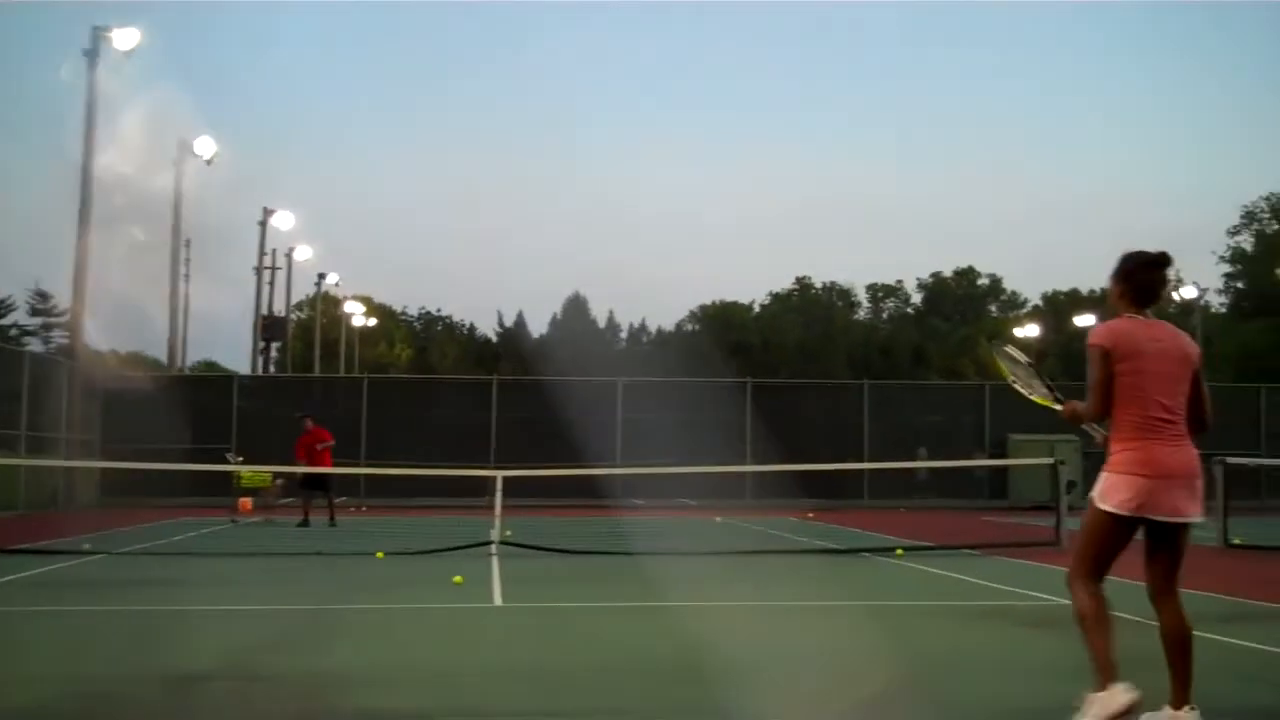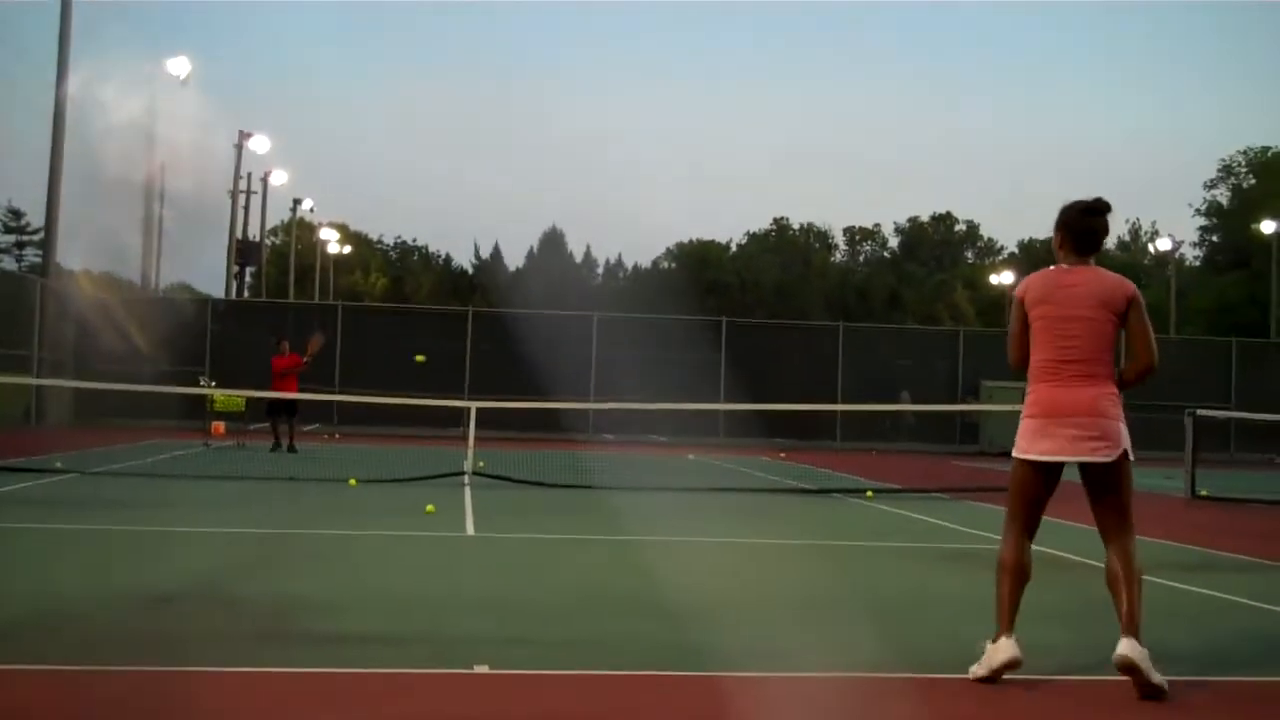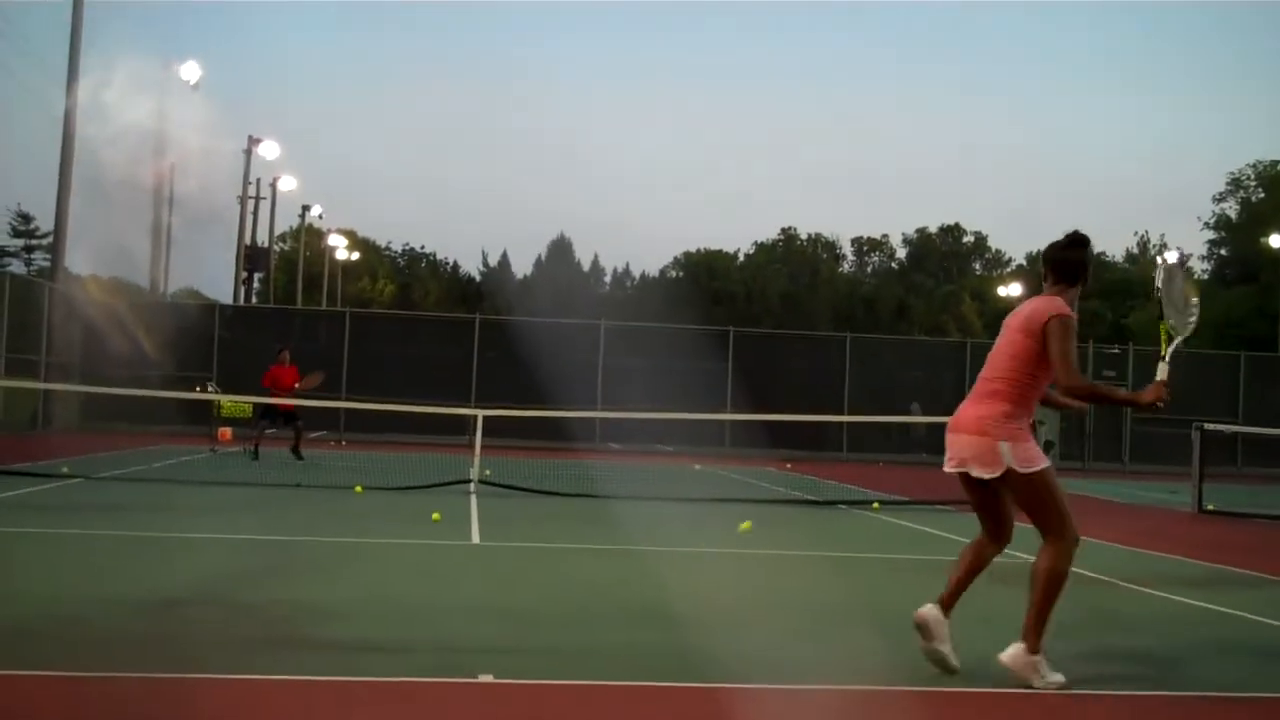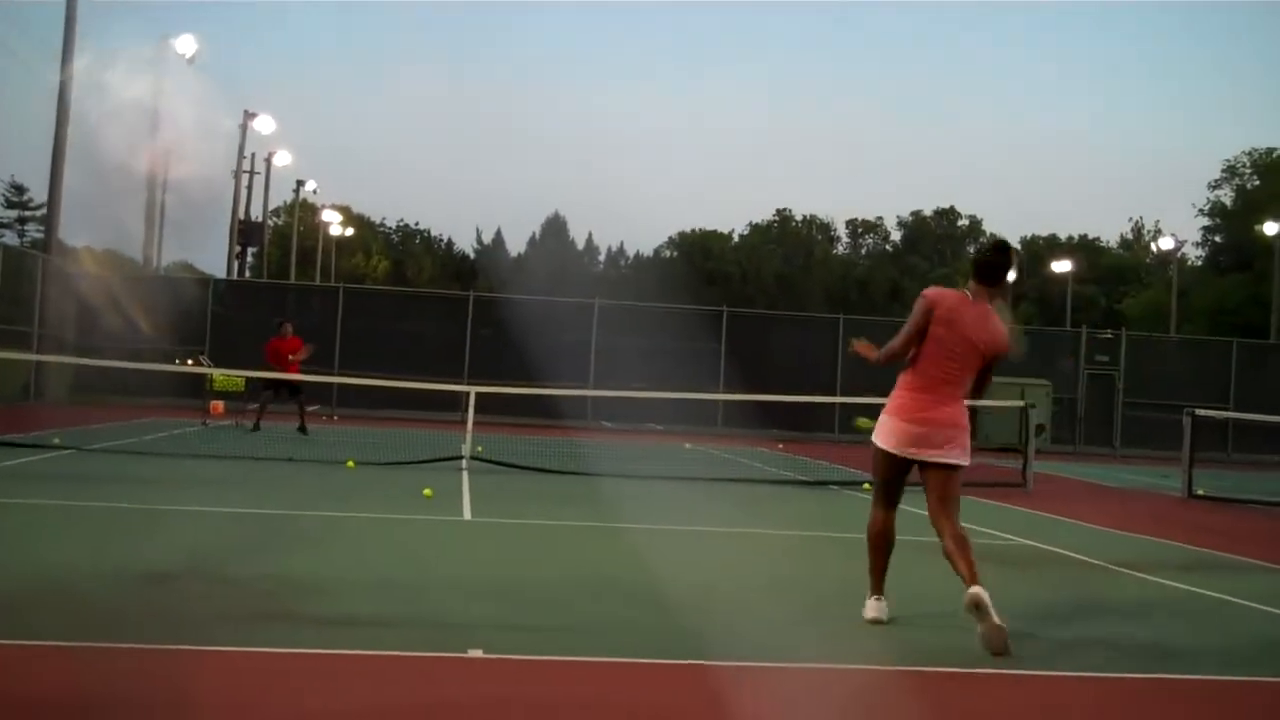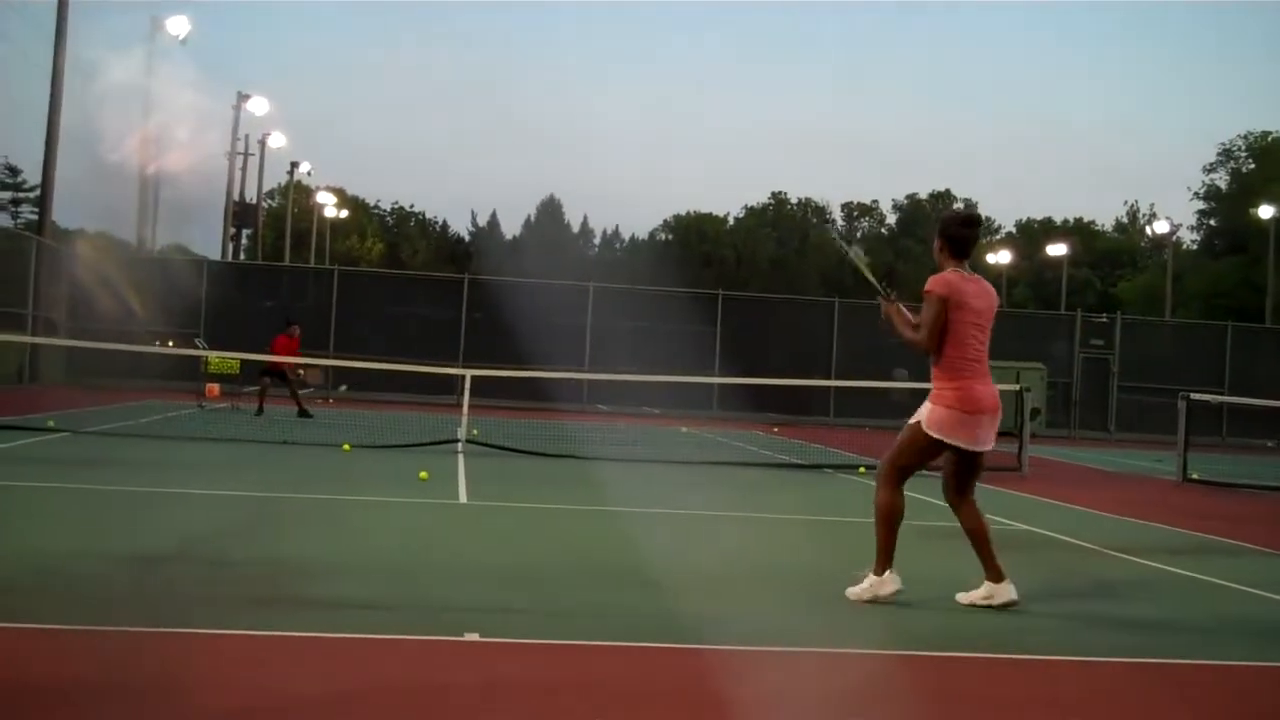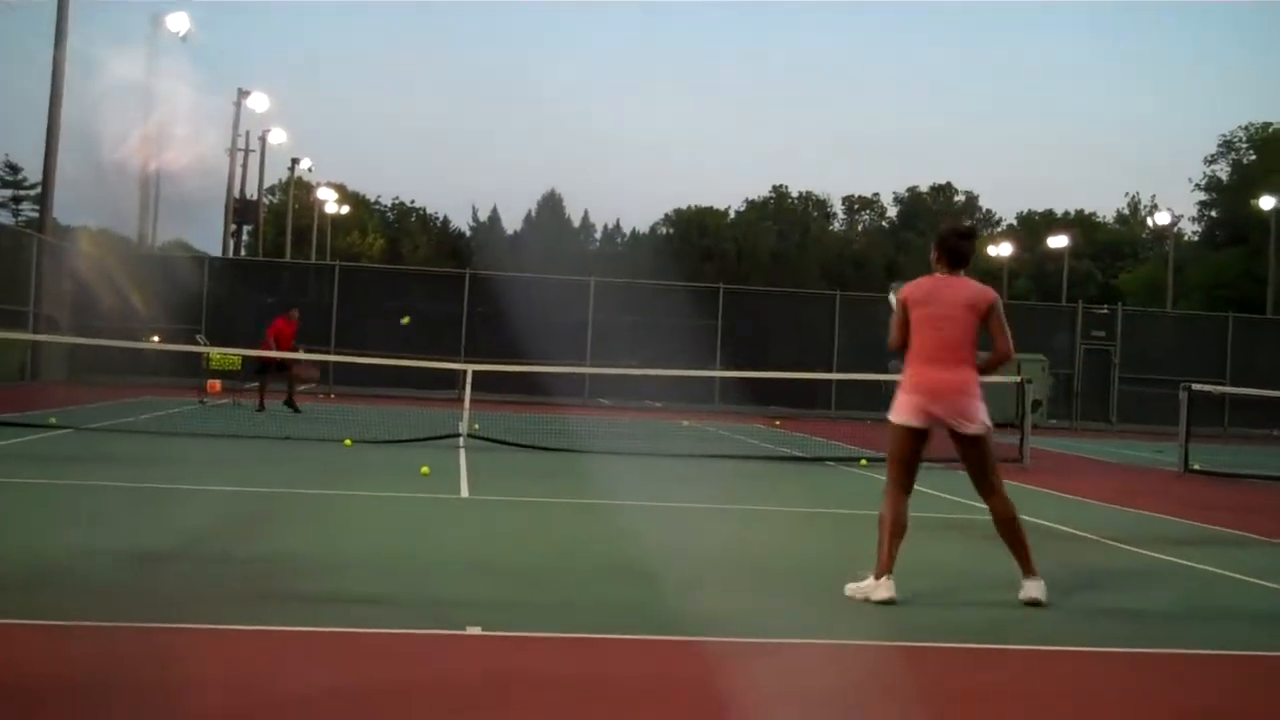
dt=0.5s
person 1, frame 1
left shoulder: (1106, 335)
right shoulder: (1184, 342)
left elbow: (1099, 410)
right elbow: (1203, 419)
left wrist: (1075, 409)
left hip: (1132, 473)
right hip: (1182, 472)
left knee: (1083, 578)
right knee: (1163, 593)
person 1, frame 2
left shoulder: (1030, 286)
right shoulder: (1123, 289)
left elbow: (1017, 358)
right elbow: (1146, 363)
left hip: (1044, 417)
right hip: (1100, 417)
left knee: (1017, 532)
right knee: (1119, 539)
left ankle: (1003, 640)
right ankle: (1131, 641)
person 1, frame 3
left shoulder: (1024, 310)
right shoulder: (1057, 314)
right elbow: (1067, 383)
left wrist: (1071, 404)
right wrist: (1135, 398)
left hip: (965, 427)
right hip: (999, 433)
left knee: (995, 536)
right knee: (1061, 538)
left ankle: (938, 612)
right ankle: (1026, 648)
person 1, frame 4
left shoulder: (935, 297)
right shoulder: (999, 336)
left elbow: (899, 350)
left wrist: (877, 355)
left hip: (903, 417)
right hip: (947, 429)
left knee: (884, 506)
right knee: (947, 522)
left ankle: (876, 599)
right ankle: (975, 589)
person 1, frame 5
left shoulder: (941, 284)
right shoulder: (987, 291)
left elbow: (927, 344)
left wrist: (899, 322)
right wrist: (918, 323)
left hip: (950, 404)
right hip: (985, 405)
left knee: (889, 476)
right knee: (959, 495)
left ankle: (883, 574)
right ankle: (998, 583)
person 1, frame 6
left shoulder: (911, 290)
right shoulder: (986, 295)
left elbow: (895, 344)
right elbow: (1005, 354)
left hip: (916, 392)
right hip: (962, 394)
left knee: (897, 490)
right knee: (992, 492)
left ankle: (882, 579)
right ankle: (1032, 579)
